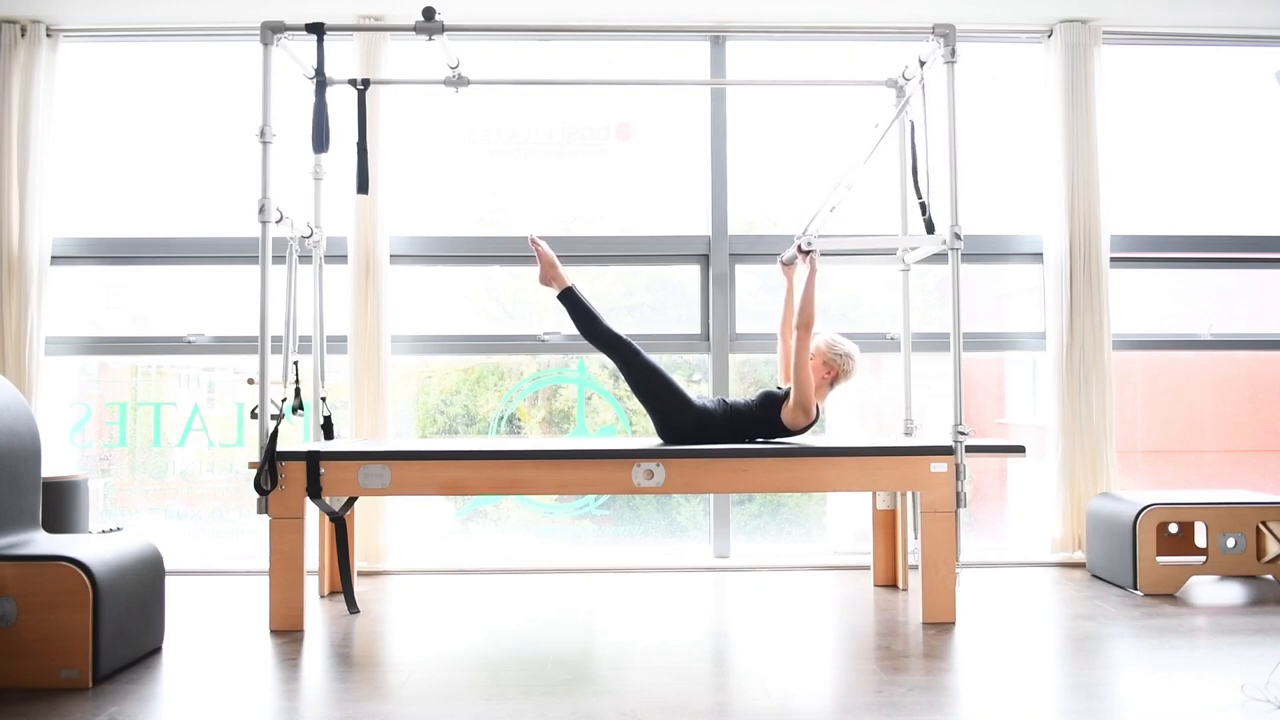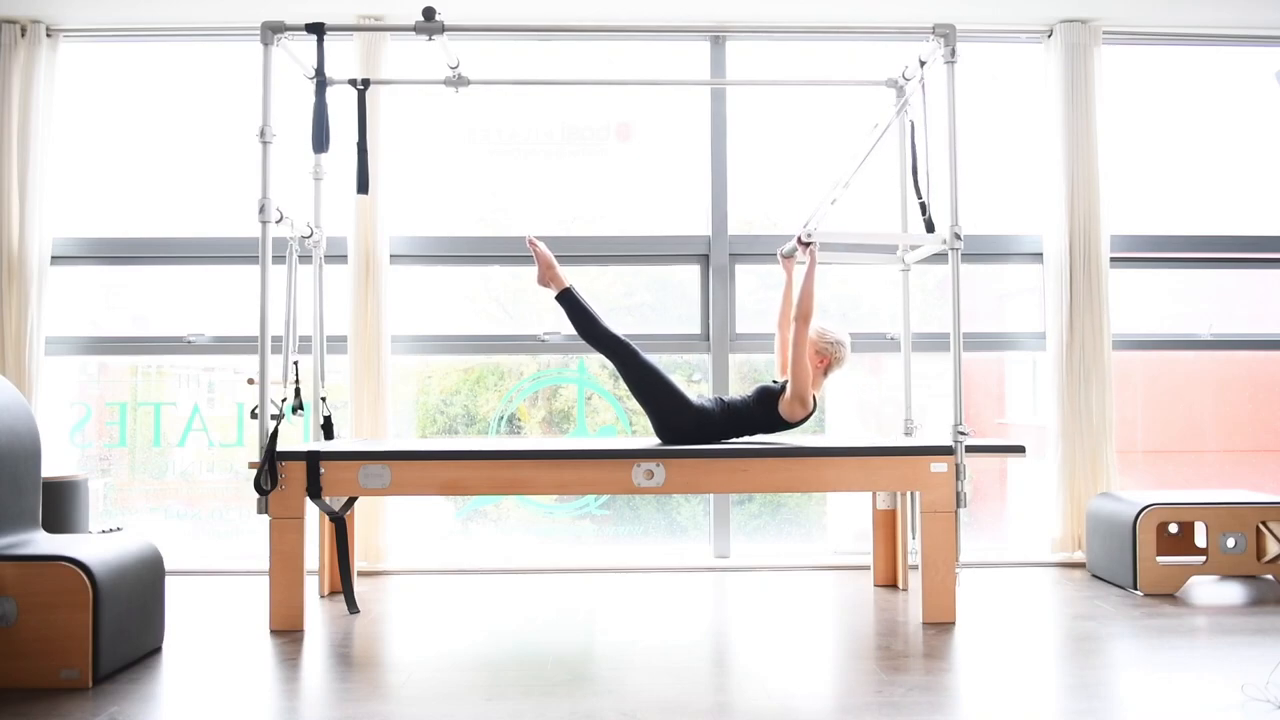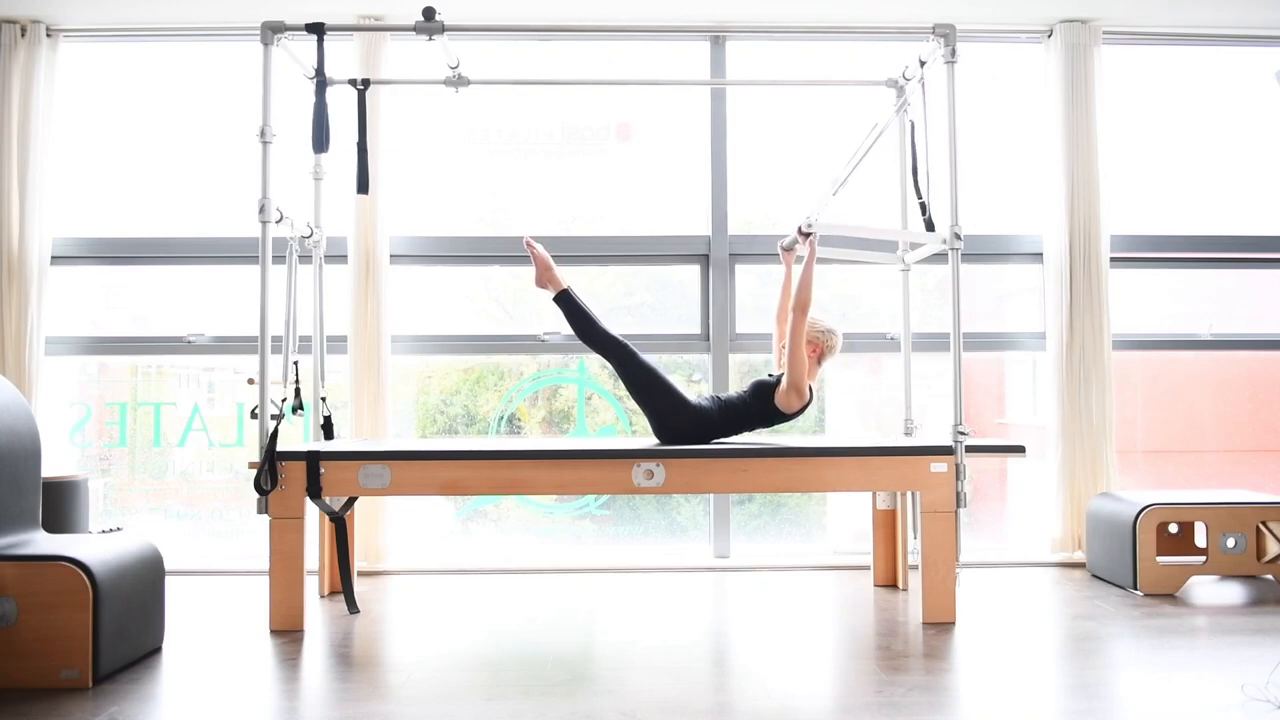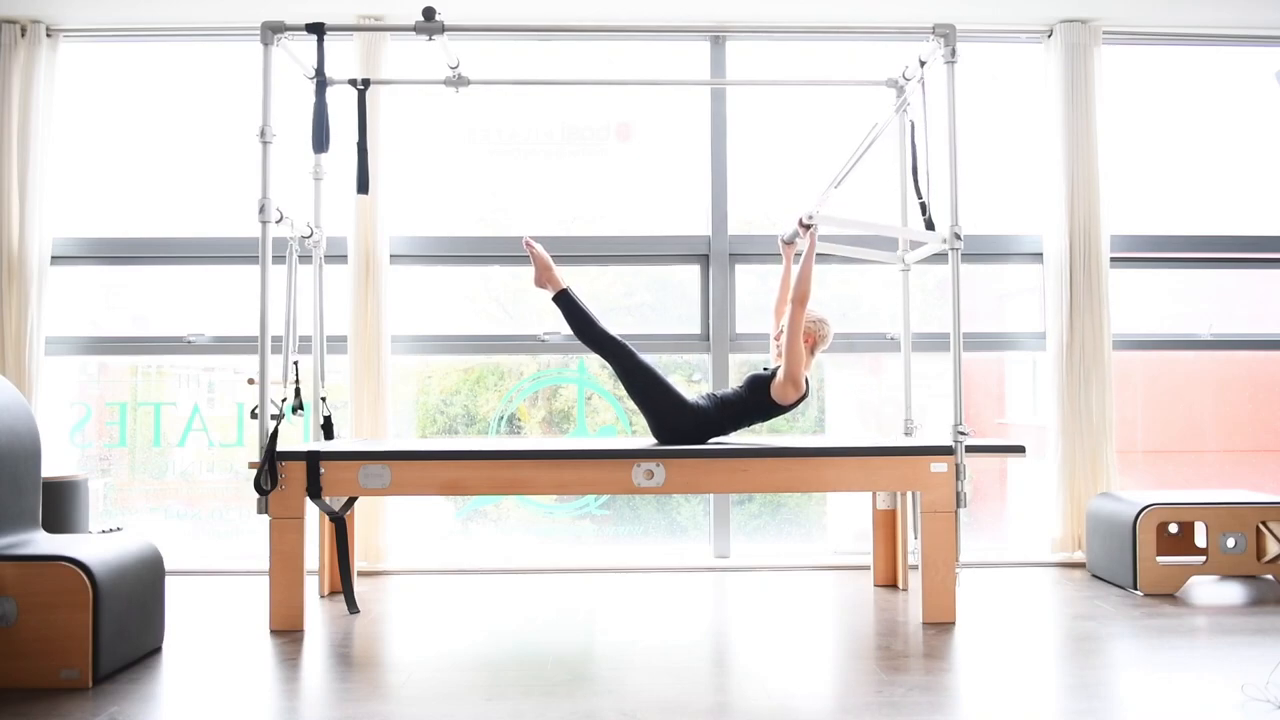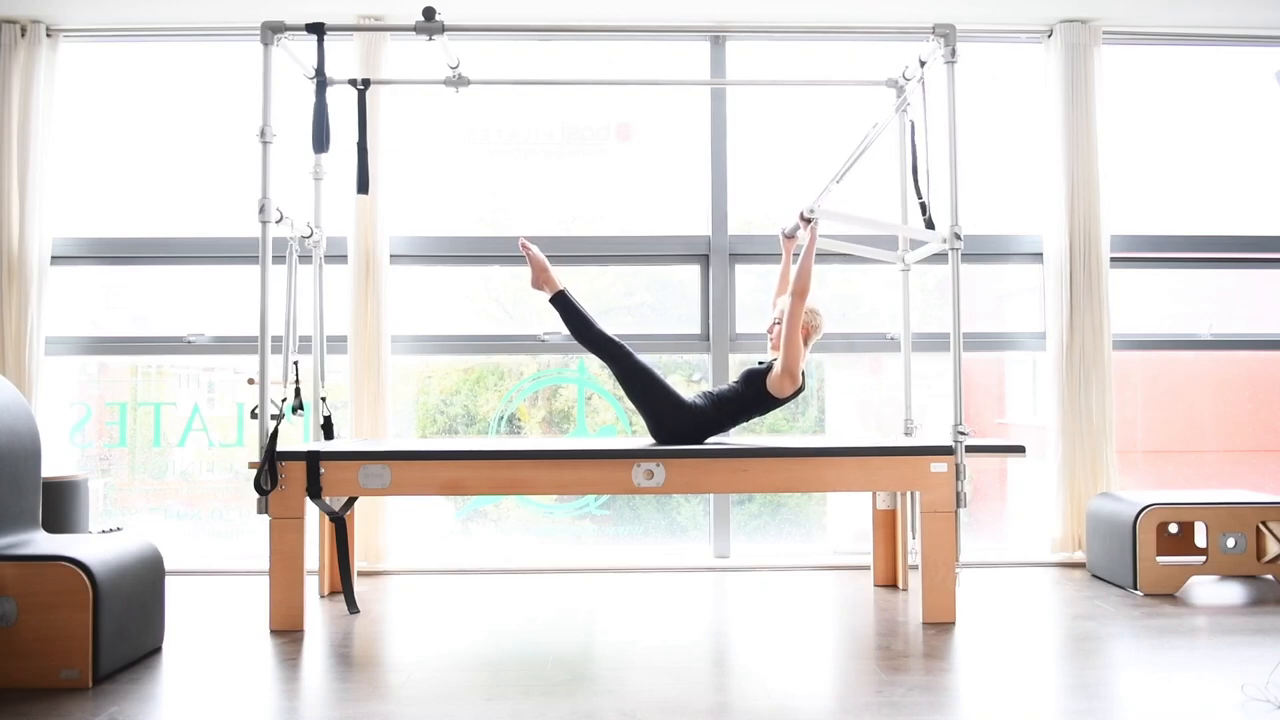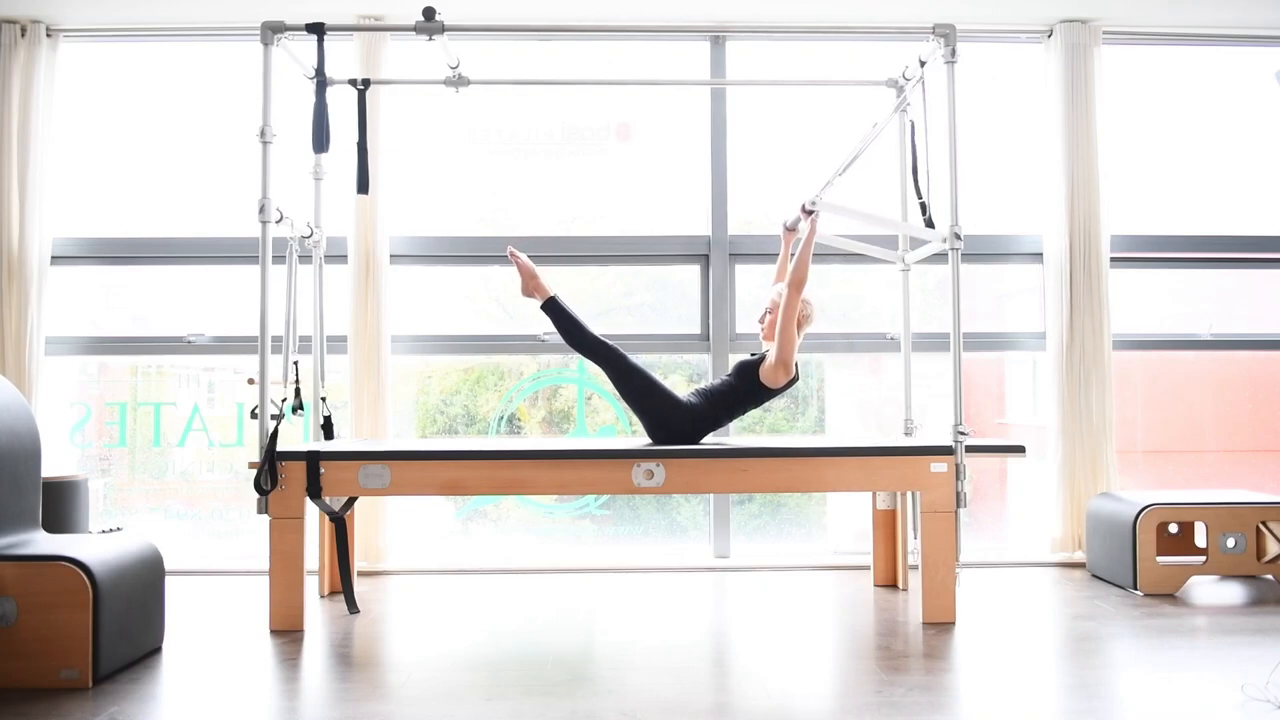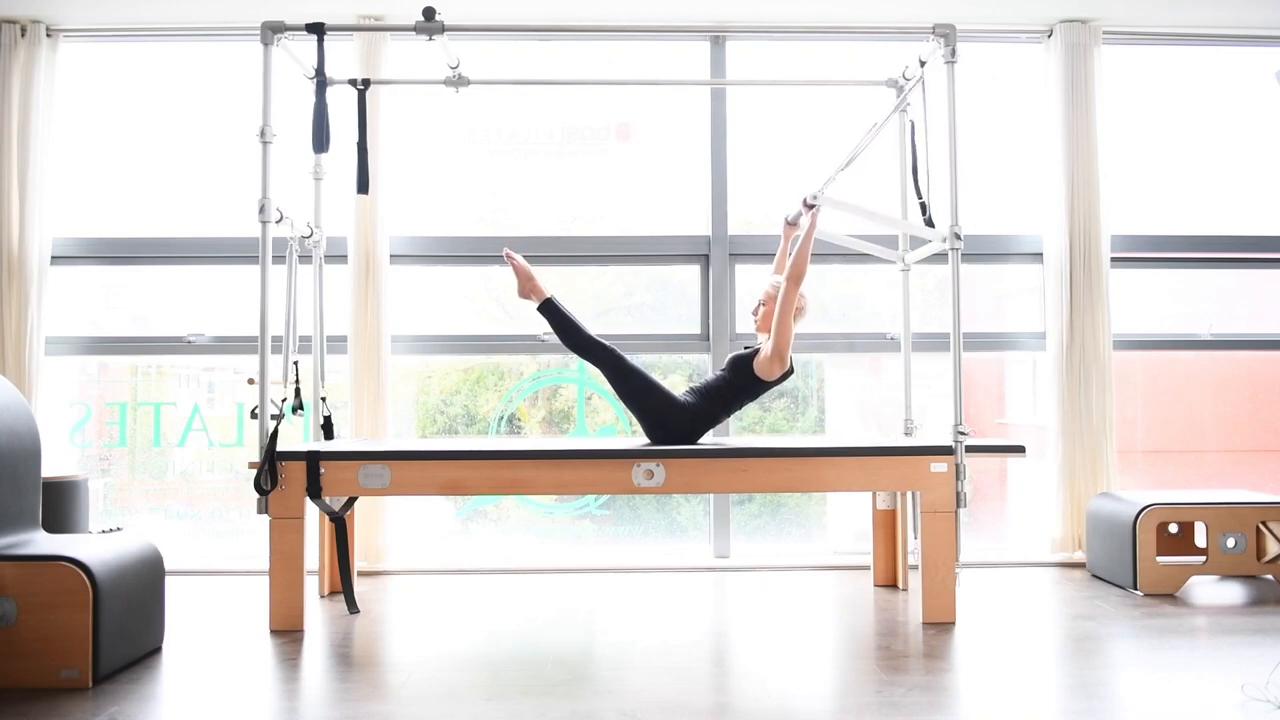
dt=0.4s
person 1, frame 1
left shoulder: (804, 409)
right shoulder: (793, 399)
left elbow: (803, 331)
right elbow: (787, 335)
left wrist: (811, 274)
right wrist: (789, 281)
left hip: (693, 425)
right hip: (695, 421)
left knee: (622, 347)
left ankle: (560, 281)
person 1, frame 2
left shoulder: (800, 400)
right shoulder: (789, 391)
left elbow: (800, 323)
right elbow: (785, 328)
left wrist: (810, 266)
right wrist: (788, 274)
left hip: (692, 425)
right hip: (693, 422)
left knee: (621, 348)
left ankle: (559, 282)
person 1, frame 3
left shoulder: (796, 391)
right shoulder: (785, 385)
left elbow: (799, 313)
right elbow: (782, 320)
left wrist: (810, 257)
right wrist: (788, 266)
left hip: (689, 424)
right hip: (691, 424)
left knee: (619, 350)
left ankle: (556, 283)
person 1, frame 4
left shoulder: (793, 382)
right shoulder: (781, 377)
left elbow: (798, 306)
right elbow: (782, 310)
left wrist: (810, 248)
right wrist: (787, 259)
left hip: (686, 424)
right hip: (687, 423)
left knee: (617, 350)
left ankle: (555, 283)
person 1, frame 5
left shoulder: (788, 375)
right shoulder: (777, 369)
left elbow: (797, 298)
right elbow: (782, 302)
left wrist: (810, 241)
right wrist: (787, 252)
left hip: (684, 424)
right hip: (685, 424)
left knee: (616, 351)
left ankle: (552, 285)
person 1, frame 6
left shoulder: (782, 365)
right shoulder: (771, 360)
left elbow: (794, 291)
right elbow: (780, 294)
left wrist: (810, 233)
right wrist: (786, 244)
left hip: (681, 424)
right hip: (682, 425)
left knee: (609, 354)
left ankle: (542, 290)
person 1, frame 7
left shoulder: (776, 357)
right shoulder: (766, 354)
left elbow: (791, 283)
right elbow: (778, 285)
left wrist: (809, 227)
right wrist: (786, 237)
left hip: (678, 423)
right hip: (679, 424)
left knee: (605, 354)
left ankle: (537, 291)
